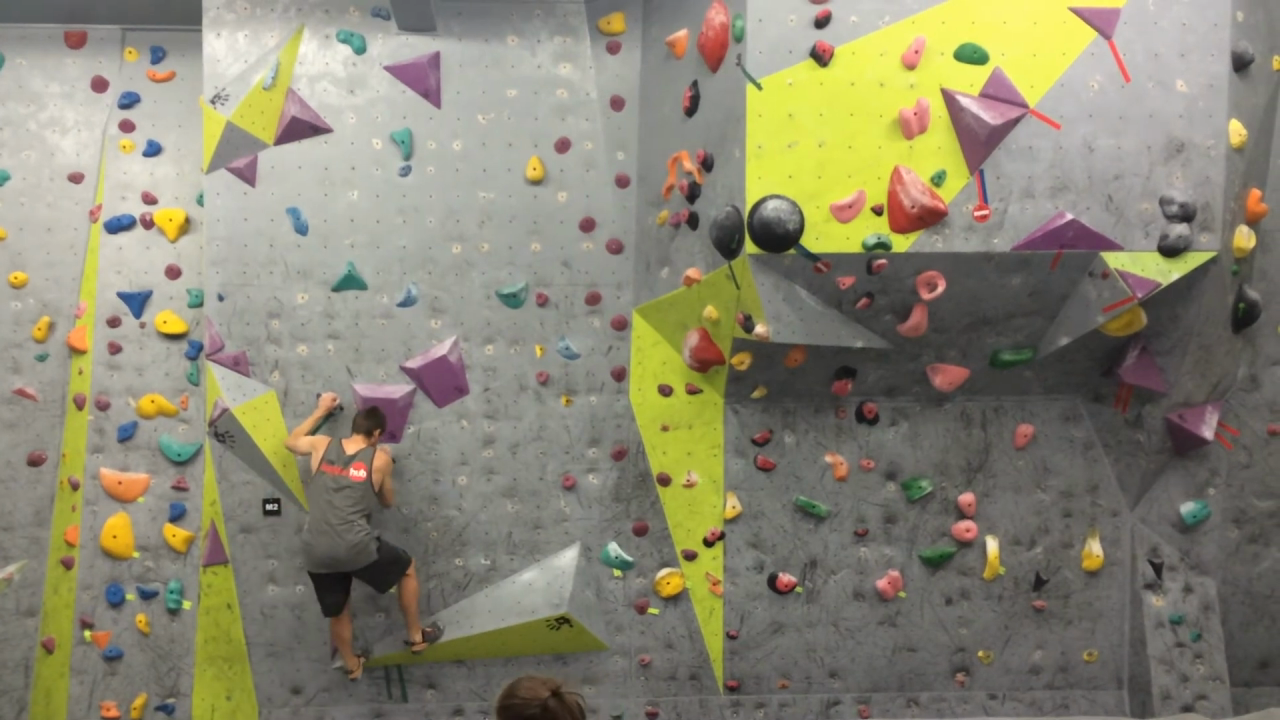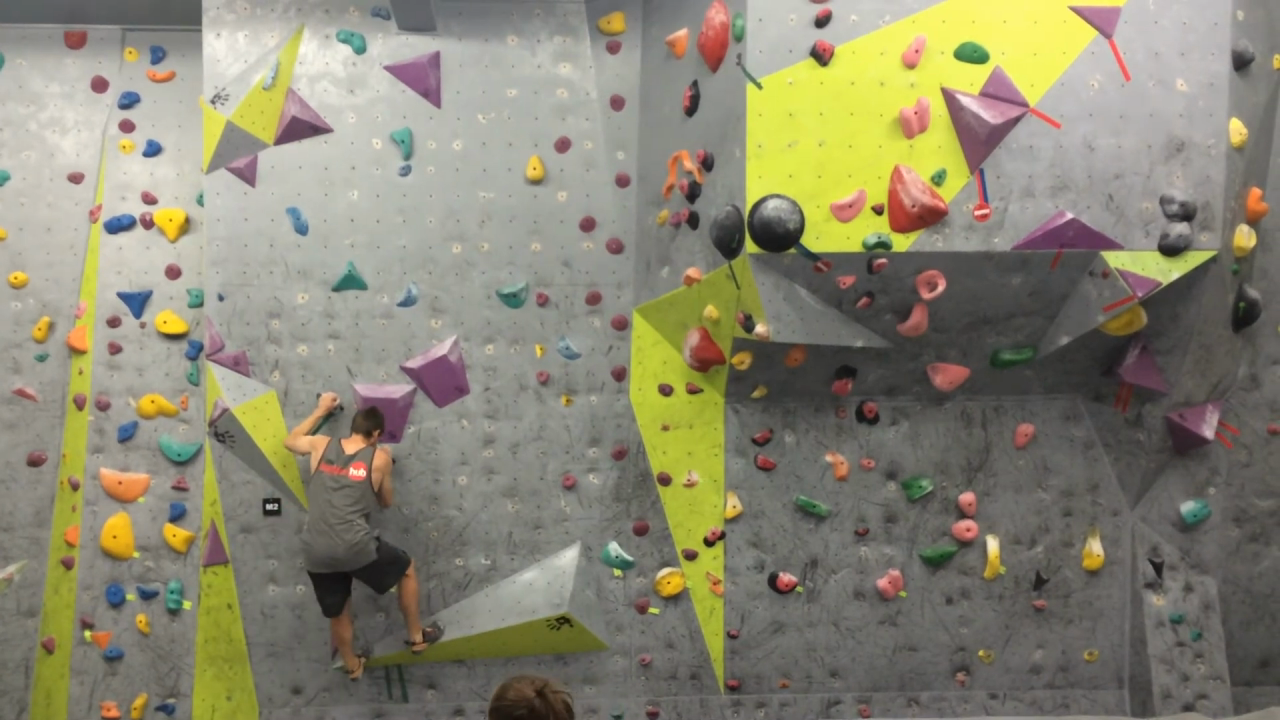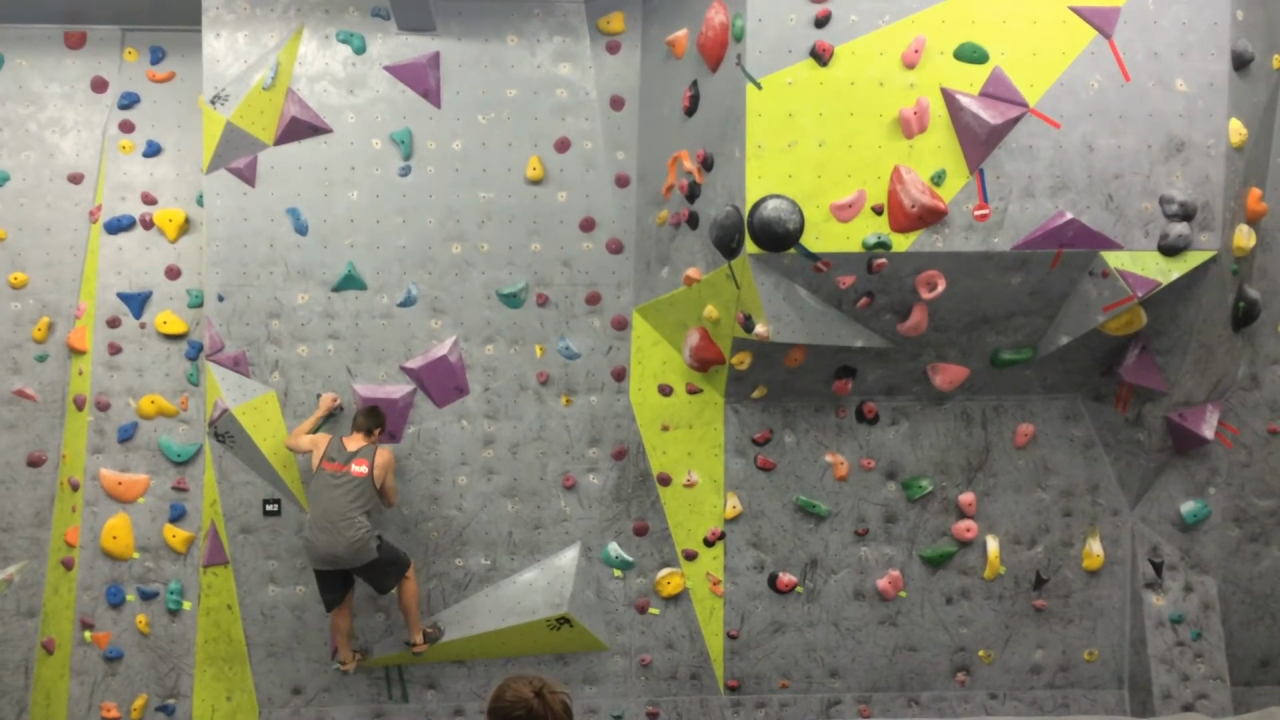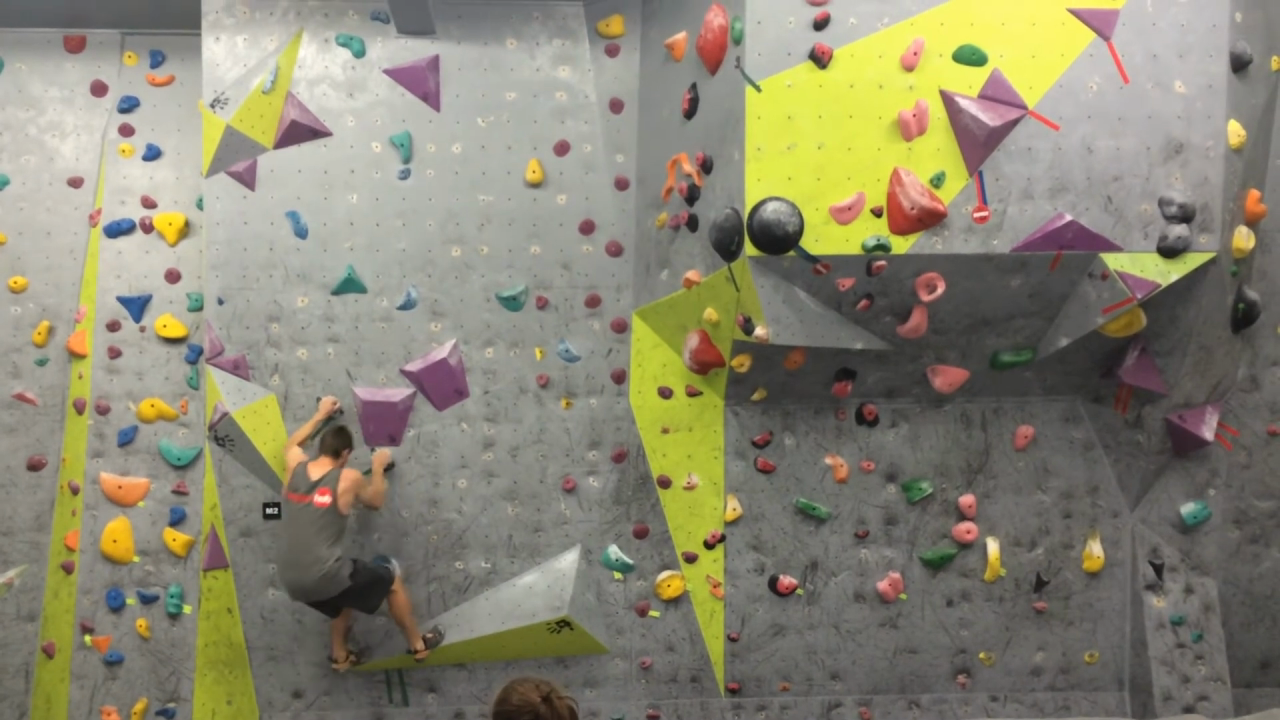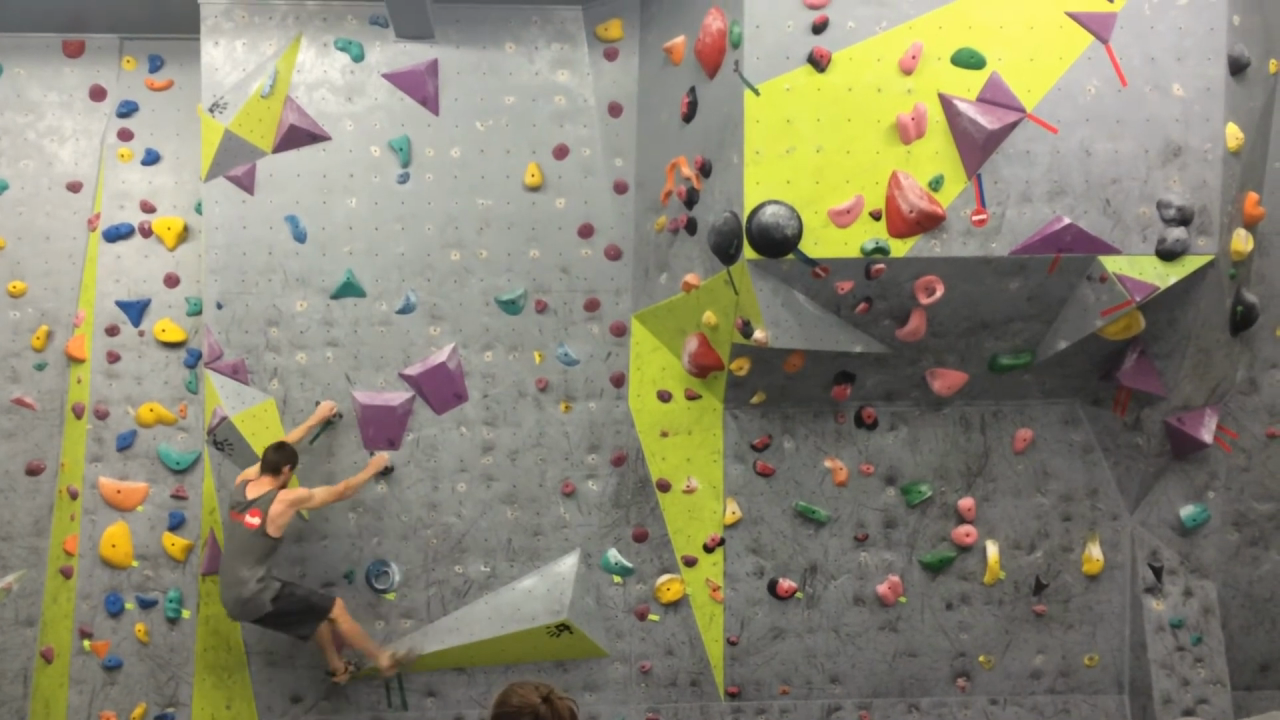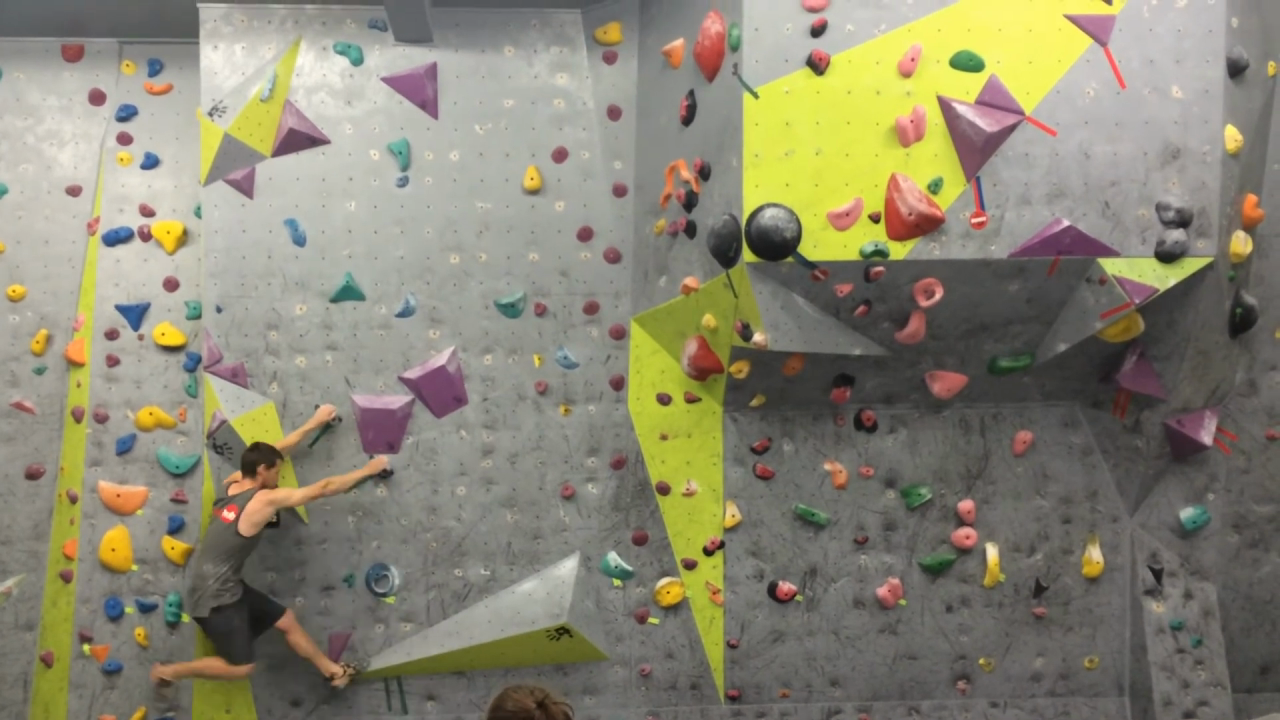
dt=0.3s
person 1, frame 1
left shoulder: (322, 446)
right shoulder: (380, 459)
left elbow: (291, 441)
right elbow: (387, 501)
left wrist: (321, 411)
left hip: (315, 552)
right hip: (355, 547)
left knee: (337, 611)
right knee: (407, 569)
left ankle: (352, 665)
right ankle: (416, 636)
person 1, frame 2
left shoulder: (321, 446)
right shoulder: (380, 457)
left elbow: (290, 440)
right elbow: (385, 502)
left wrist: (321, 411)
left hip: (315, 552)
right hip: (355, 548)
left knee: (338, 612)
right knee: (407, 570)
left ankle: (351, 665)
right ankle: (416, 636)
person 1, frame 3
left shoulder: (323, 443)
right shoulder: (383, 456)
left elbow: (291, 441)
right elbow: (389, 501)
left wrist: (321, 411)
left hip: (317, 548)
right hip: (356, 544)
left knee: (340, 604)
right knee: (406, 572)
left ankle: (346, 658)
right ankle: (417, 637)
person 1, frame 4
left shoulder: (295, 466)
right shoulder: (349, 479)
left elbow: (292, 443)
right elbow: (376, 502)
left wrist: (320, 416)
right wrist: (379, 468)
left hip: (292, 581)
right hip: (325, 576)
left knee: (348, 596)
right knee: (392, 583)
left ankle: (339, 656)
right ankle: (418, 645)
person 1, frame 5
left shoulder: (243, 480)
right shoulder: (286, 499)
left elbow: (278, 451)
right elbow: (340, 492)
left wrist: (316, 419)
right wrist: (373, 468)
left hip: (233, 595)
right hip: (255, 597)
left knee: (309, 609)
right knee: (335, 609)
left ankle: (338, 667)
right ankle: (382, 660)
person 1, frame 6
left shoulder: (233, 483)
right shoulder: (264, 499)
left elbow: (272, 451)
right elbow: (323, 489)
left wrist: (313, 424)
right wrist: (367, 470)
left hip: (228, 587)
right hip: (214, 594)
left knee: (287, 622)
right knee: (241, 666)
left ankle: (333, 670)
right ankle: (168, 671)
